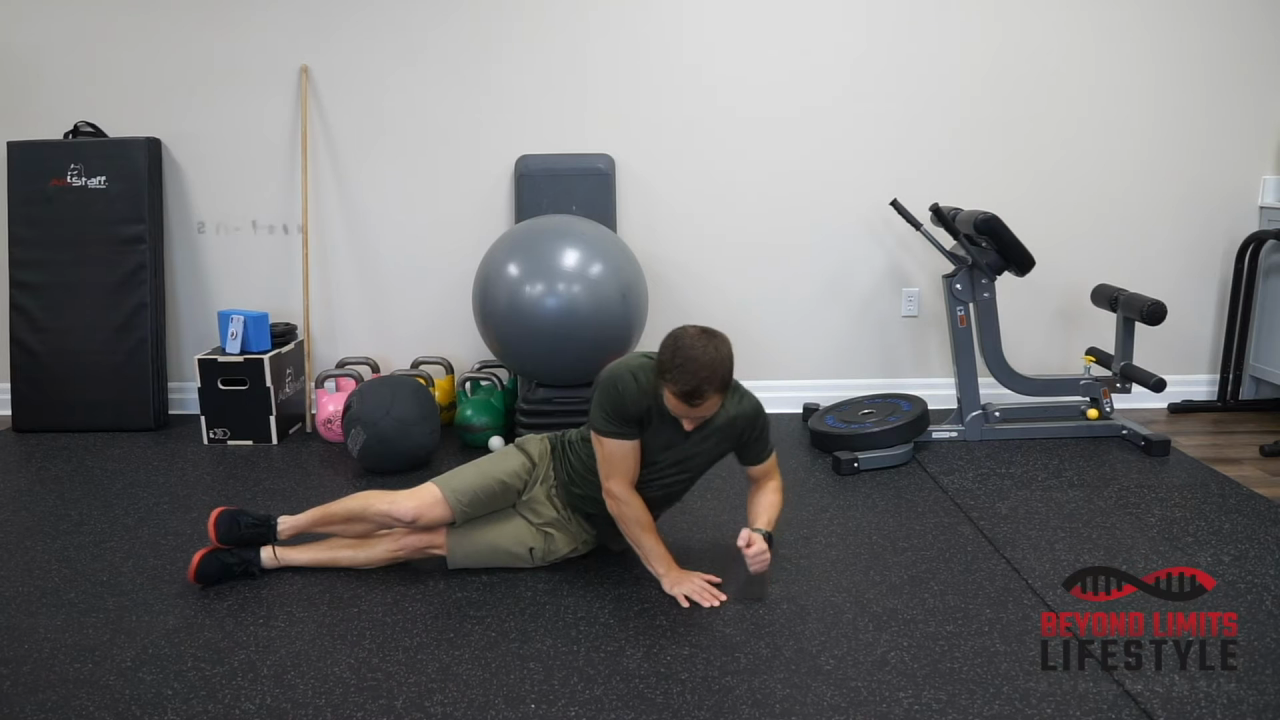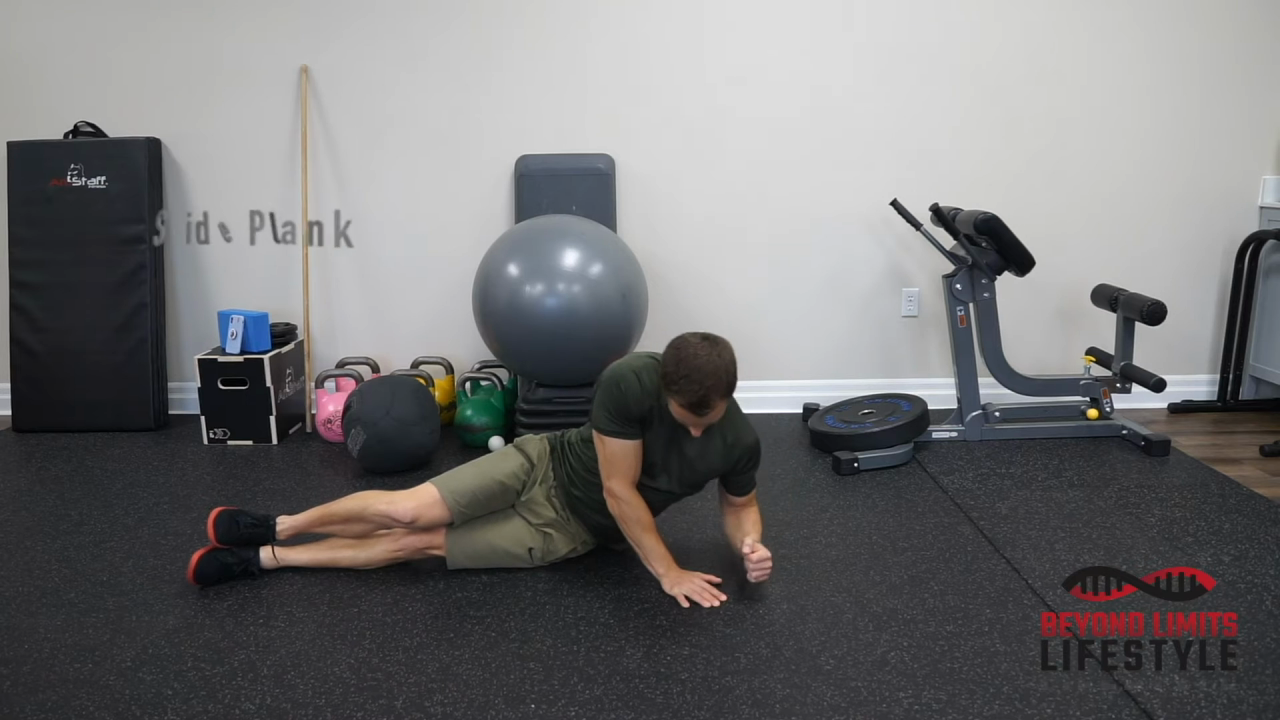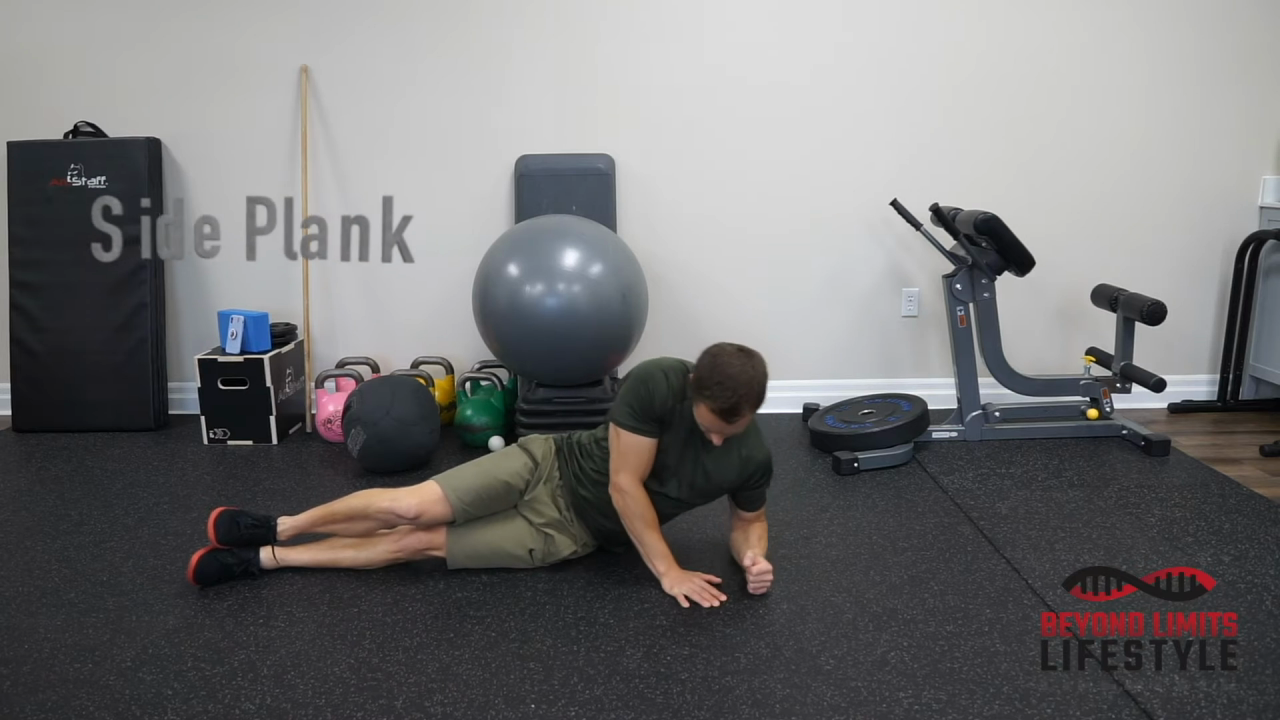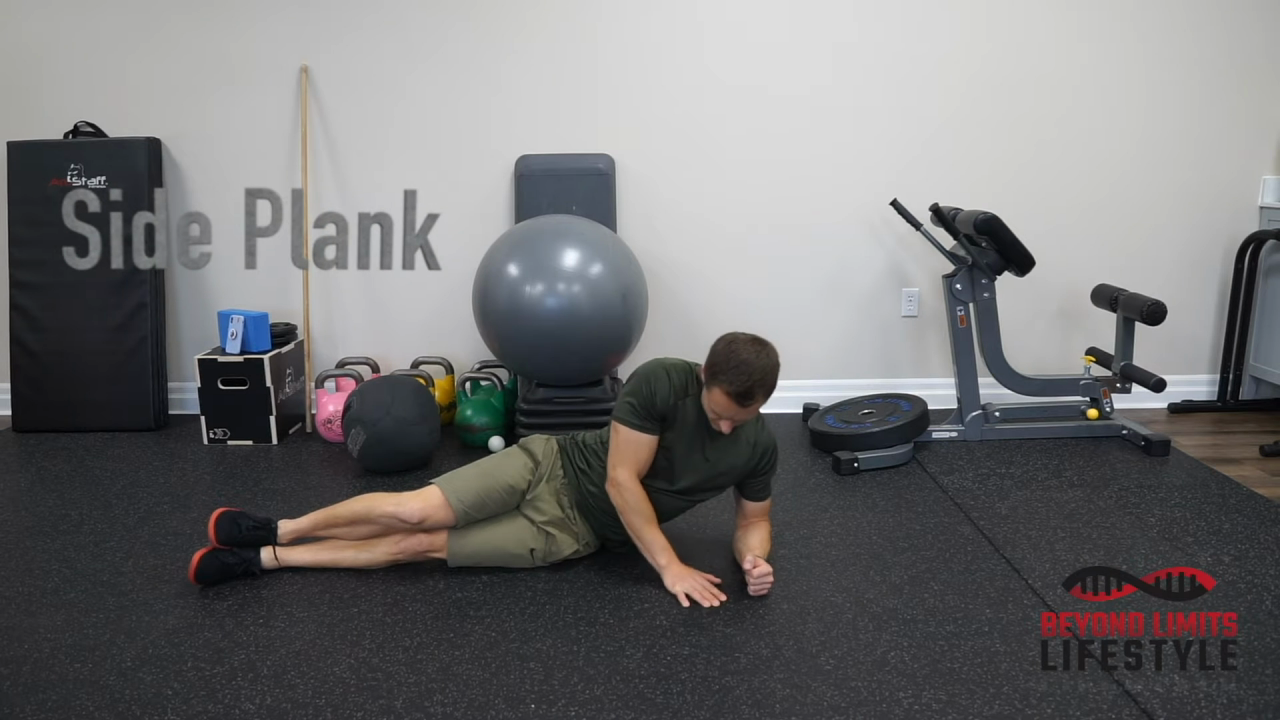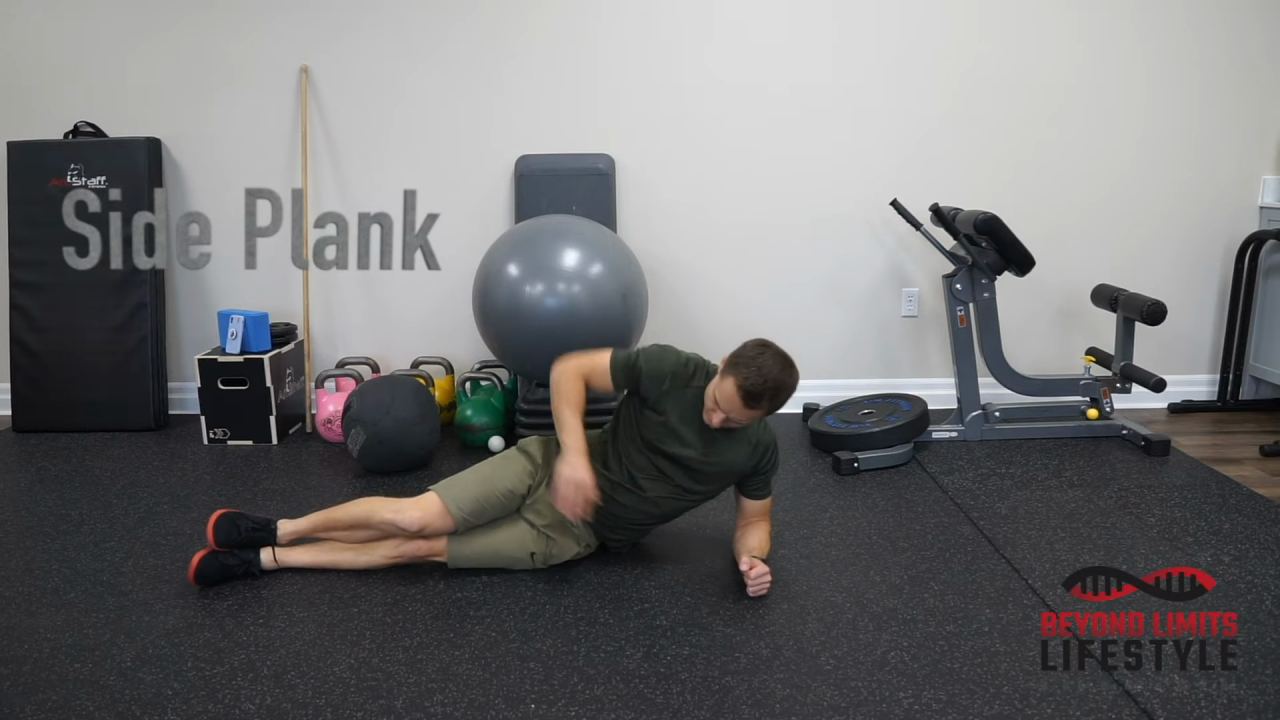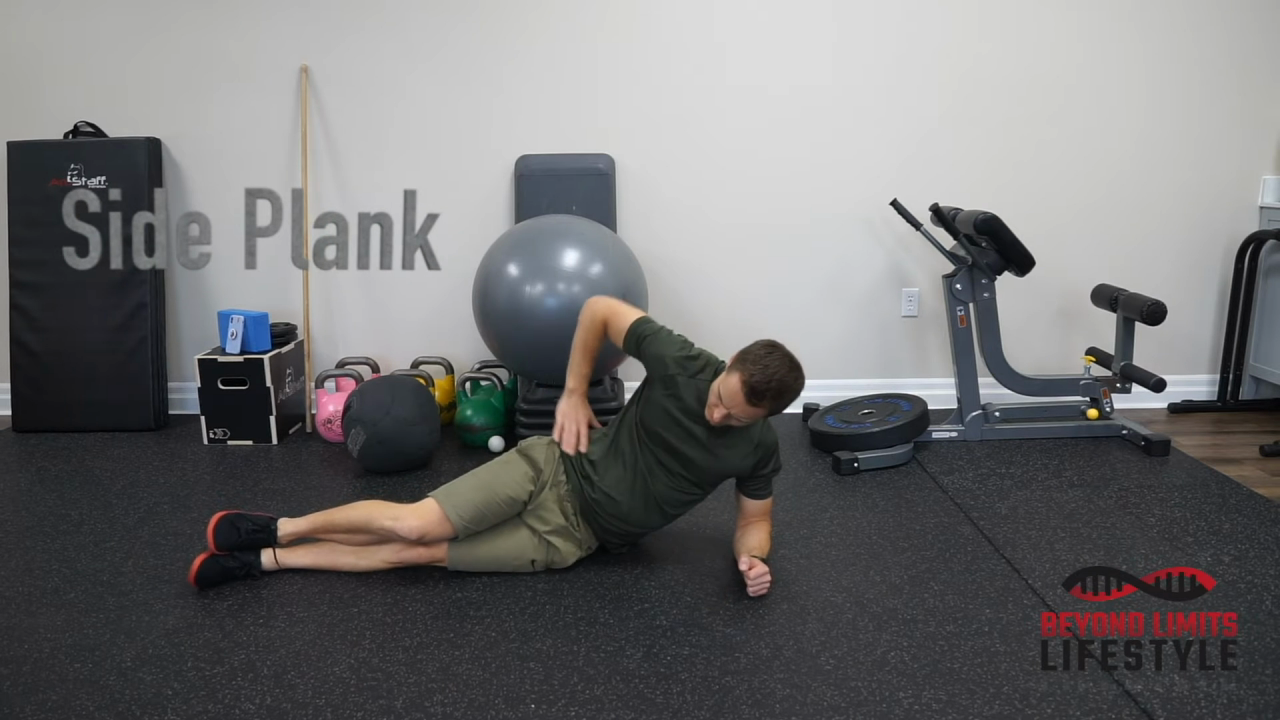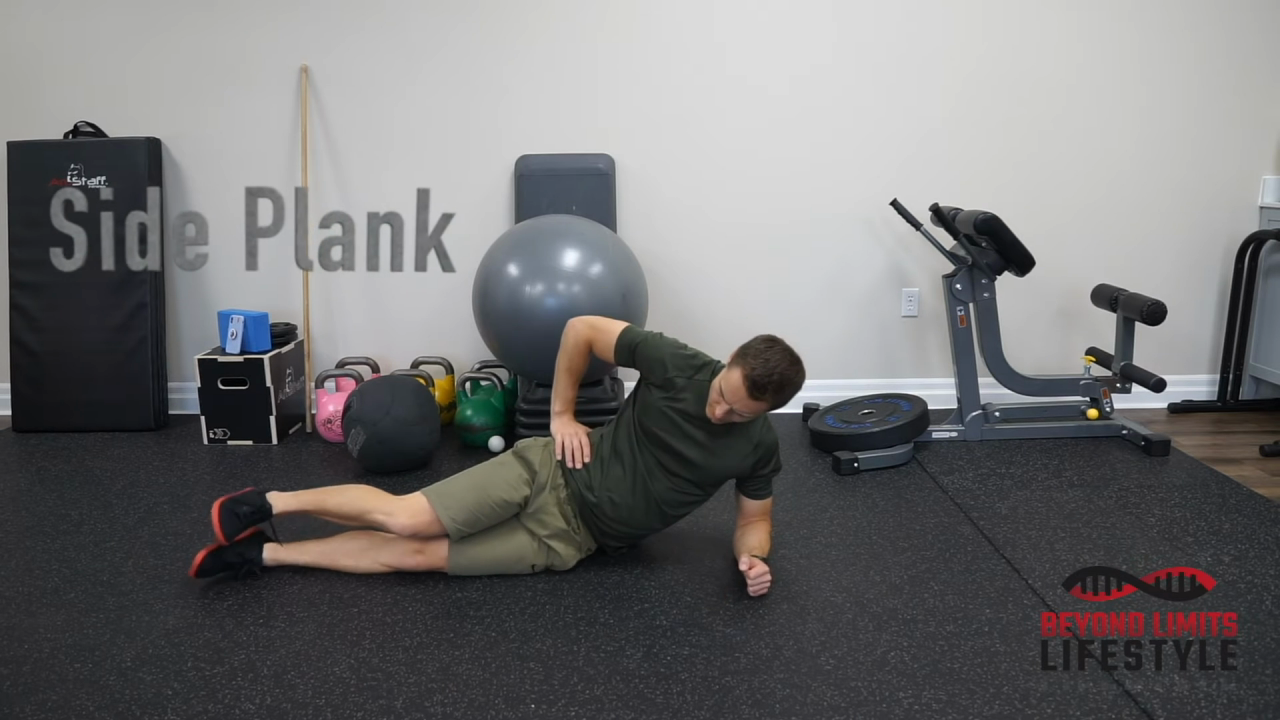
dt=0.4s
person 1, frame 1
left shoulder: (744, 416)
right shoulder: (625, 380)
left elbow: (765, 478)
right elbow: (619, 490)
left wrist: (758, 532)
right wrist: (668, 572)
left hip: (574, 528)
right hip: (544, 463)
left knee: (418, 544)
right knee: (411, 511)
left ankle: (264, 559)
right ankle: (278, 527)
person 1, frame 2
left shoulder: (739, 442)
right shoulder: (629, 380)
left elbow: (739, 505)
right elbow: (619, 490)
left wrist: (750, 546)
right wrist: (668, 572)
left hip: (572, 528)
right hip: (543, 465)
left knee: (416, 545)
right knee: (407, 511)
left ankle: (264, 559)
right ankle: (275, 526)
person 1, frame 3
left shoulder: (753, 457)
right shoulder: (656, 381)
left elbow: (748, 520)
right elbow: (625, 485)
left wrist: (754, 557)
right wrist: (668, 571)
left hip: (572, 531)
right hip: (548, 466)
left knee: (419, 542)
right knee: (411, 507)
left ankle: (264, 559)
right ankle: (278, 527)
person 1, frame 4
left shoulder: (758, 447)
right shoulder: (662, 381)
left elbow: (753, 518)
right elbow: (621, 479)
left wrist: (755, 559)
right wrist: (668, 564)
left hip: (573, 534)
right hip: (553, 467)
left knee: (421, 547)
right knee: (416, 512)
left ankle: (264, 560)
right ankle: (280, 530)
person 1, frame 5
left shoulder: (758, 450)
right shoulder: (671, 370)
left elbow: (753, 519)
right elbow: (570, 370)
left wrist: (753, 559)
right wrist: (572, 451)
left hip: (579, 537)
right hip: (550, 479)
left knee: (420, 550)
right knee: (415, 517)
left ankle: (264, 561)
right ankle: (279, 530)
person 1, frame 6
left shoulder: (758, 447)
right shoulder: (681, 362)
left elbow: (754, 519)
right elbow: (598, 309)
left wrist: (753, 559)
right wrist: (572, 395)
left hip: (571, 536)
right hip: (552, 471)
left knee: (418, 552)
right knee: (414, 524)
left ankle: (266, 562)
right ankle: (278, 528)
person 1, frame 7
left shoulder: (759, 448)
right shoulder: (676, 363)
left elbow: (753, 520)
right elbow: (581, 327)
left wrist: (753, 559)
right wrist: (562, 414)
left hip: (569, 541)
right hip: (549, 475)
left knee: (416, 556)
right knee: (406, 519)
left ankle: (264, 554)
right ankle: (275, 503)
